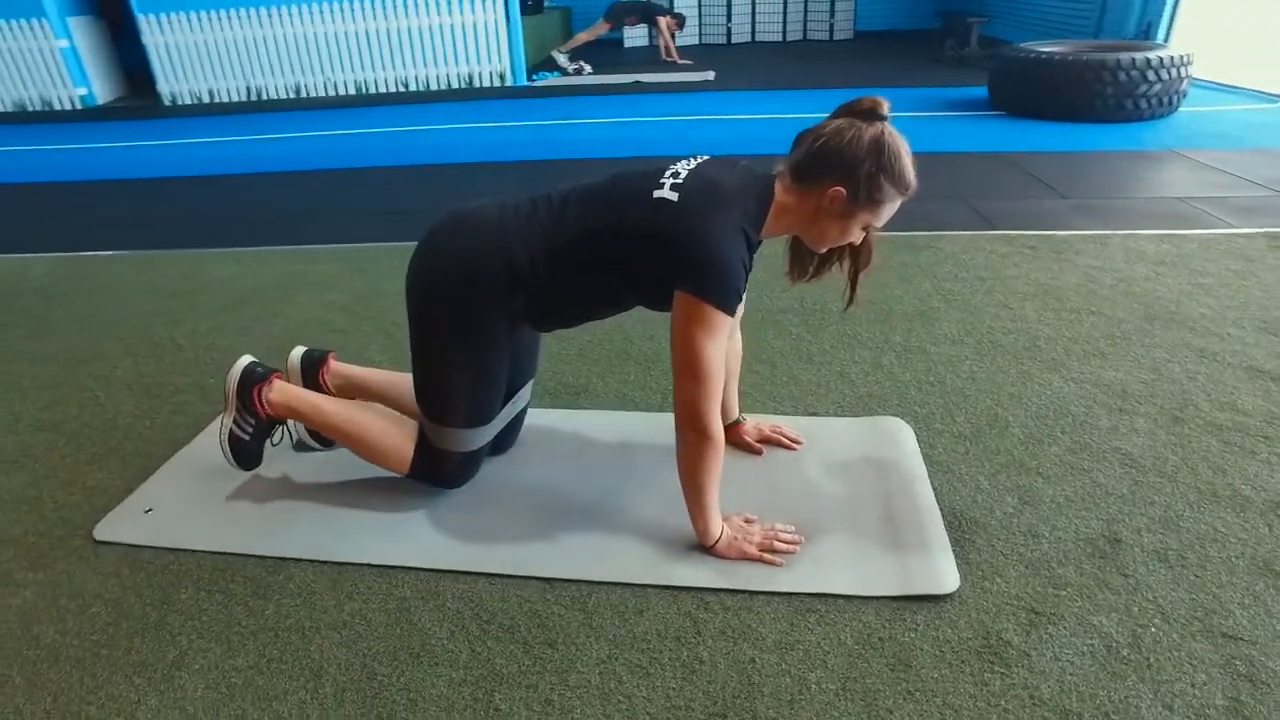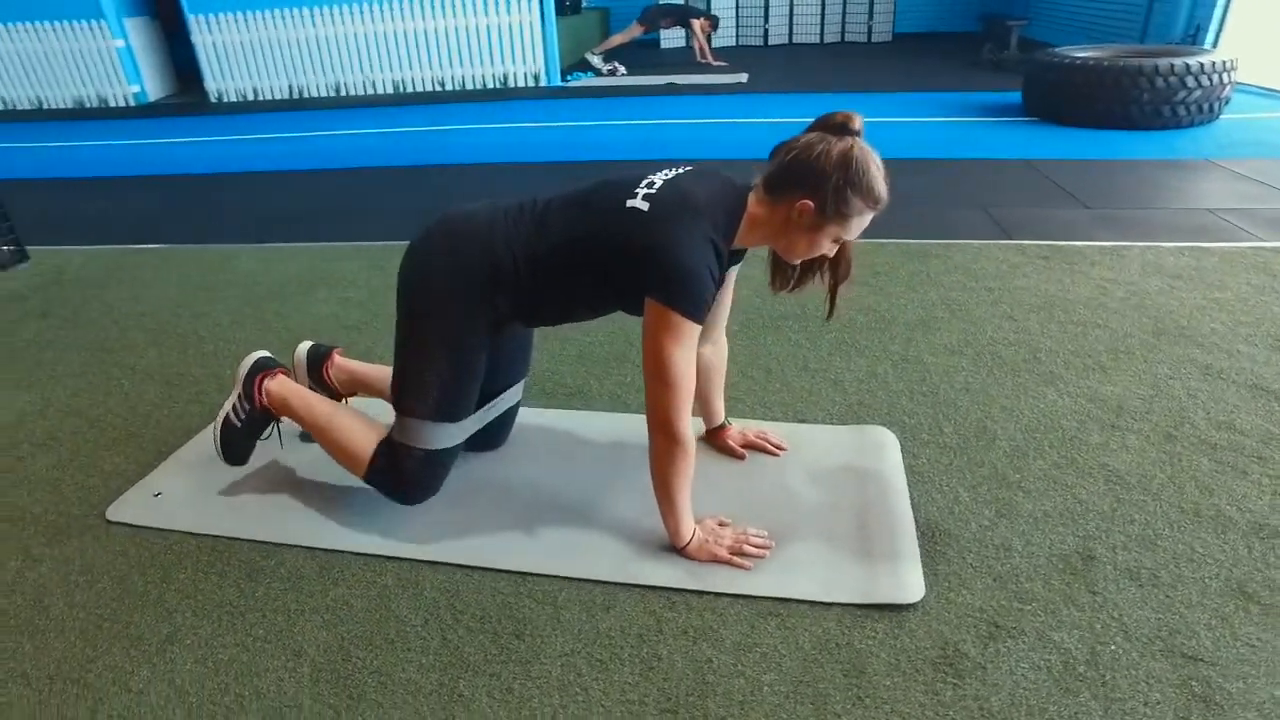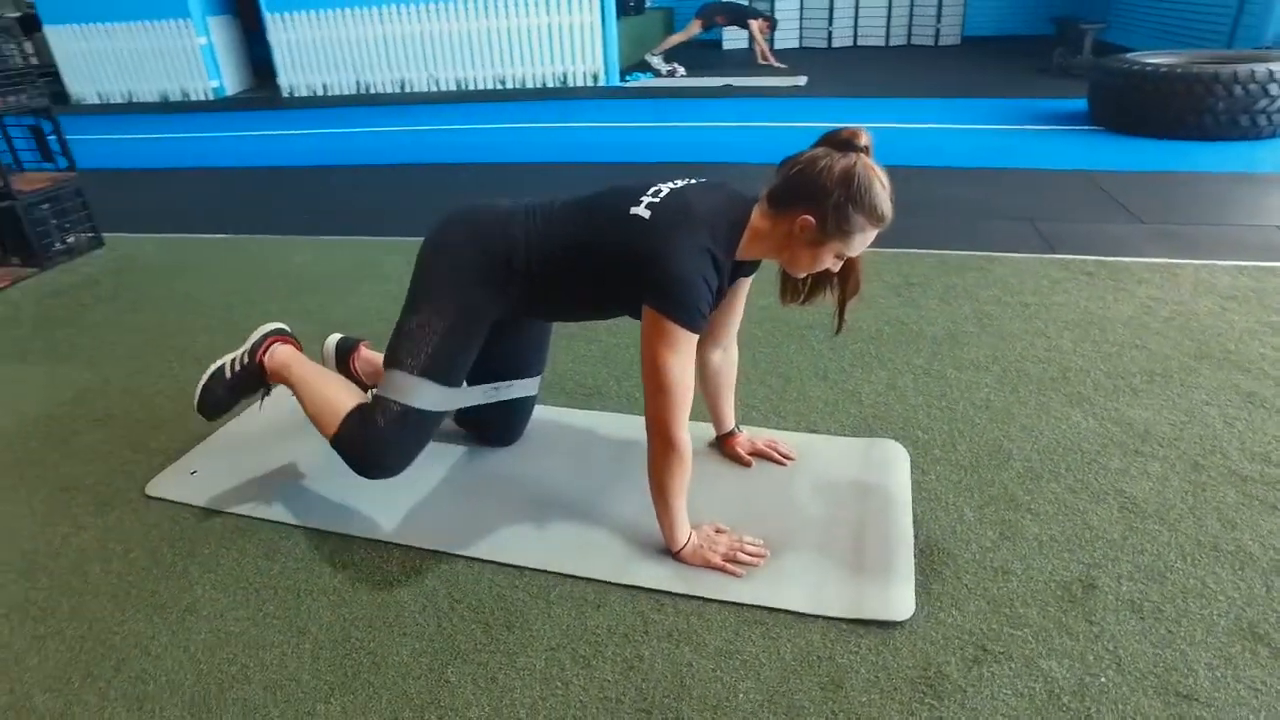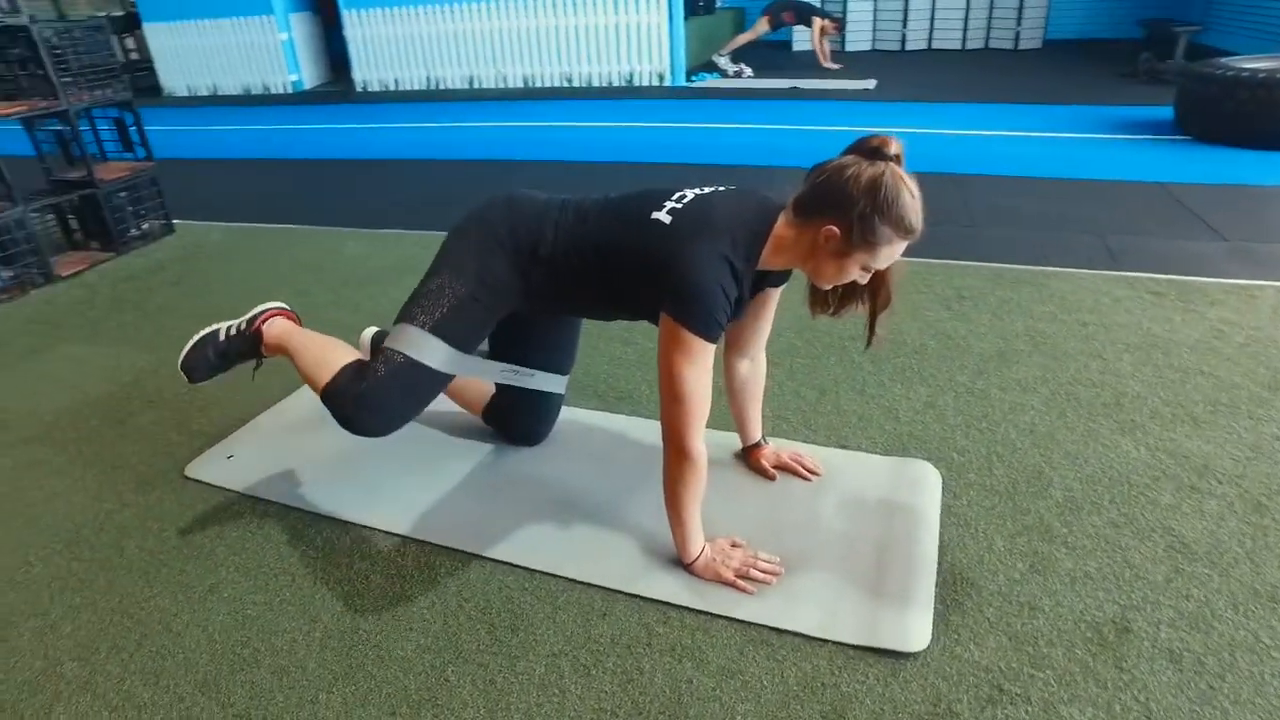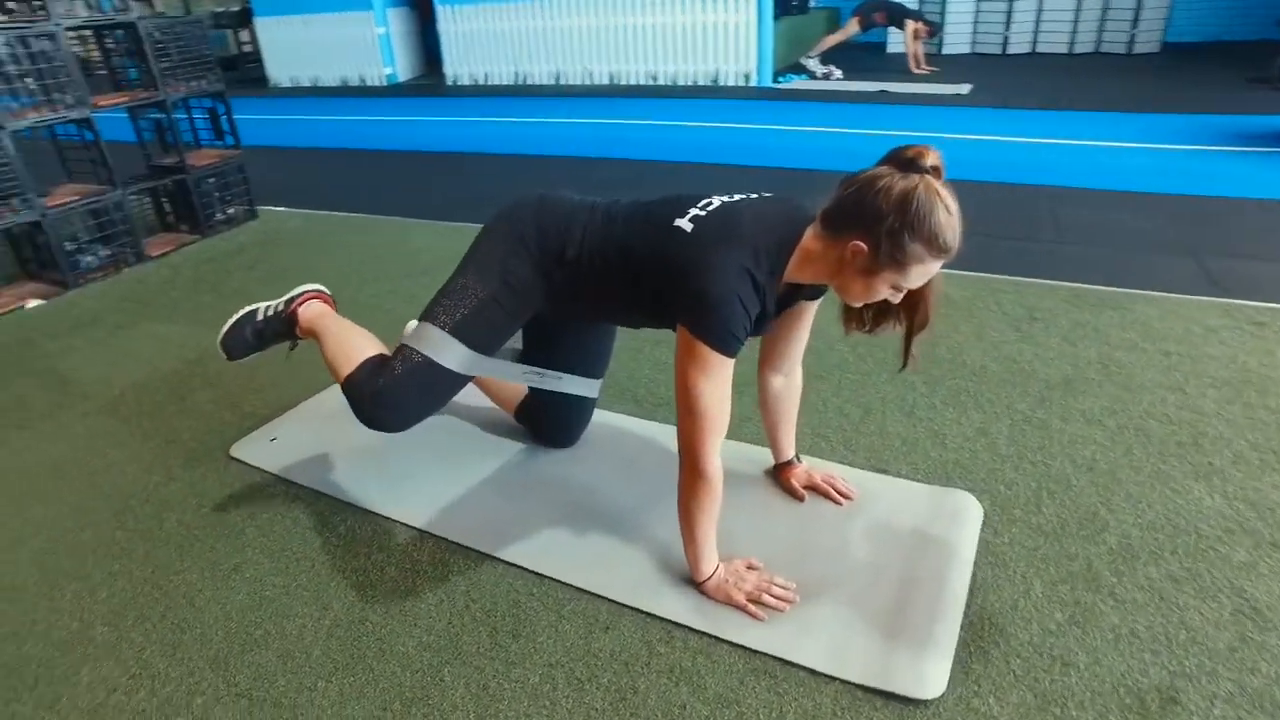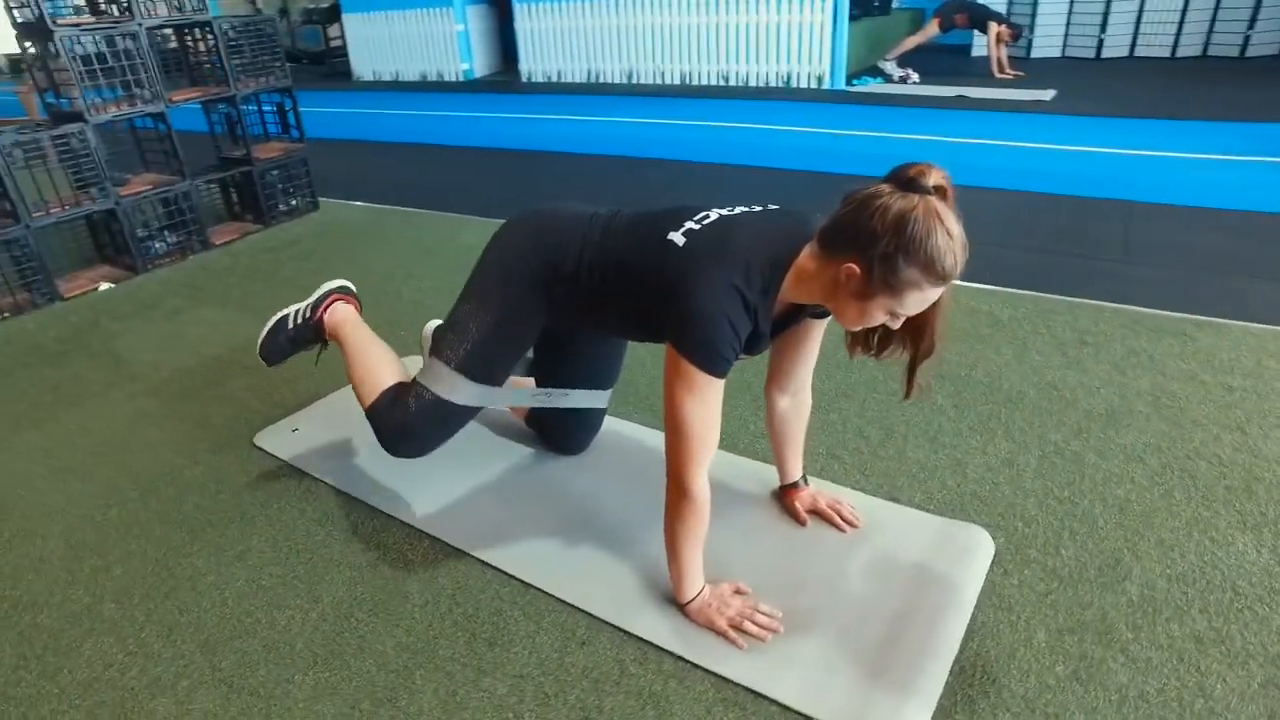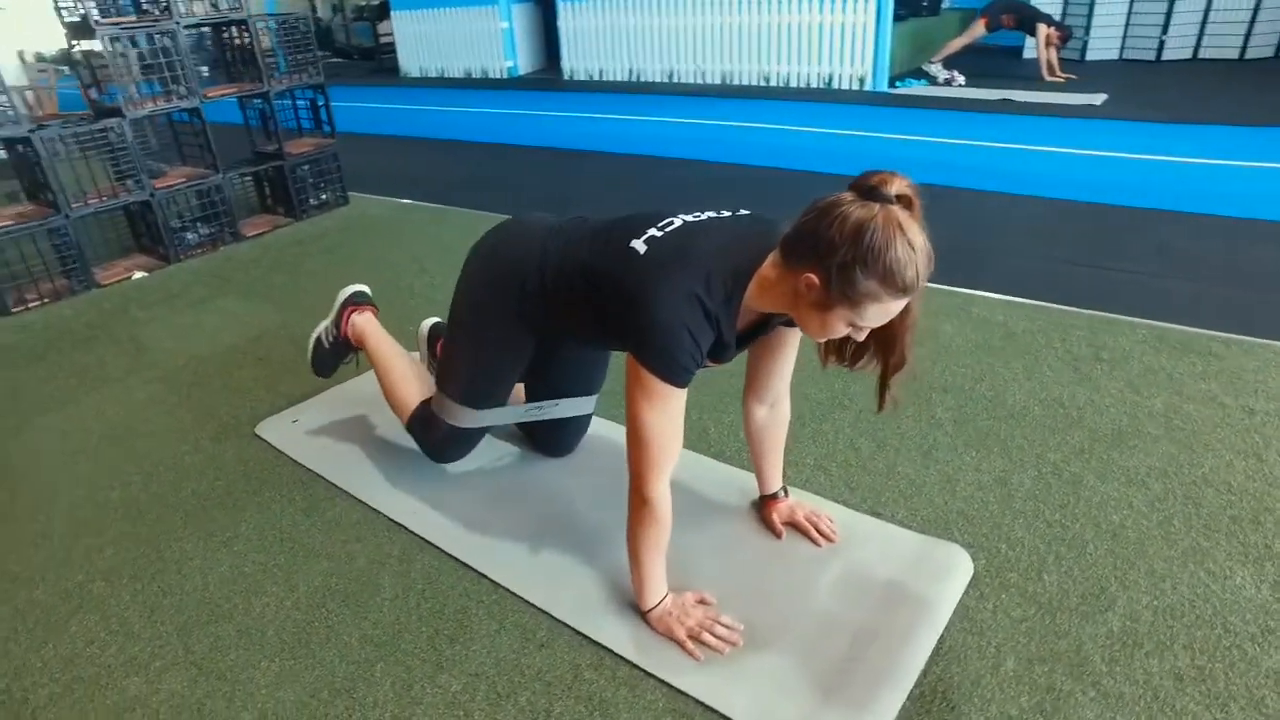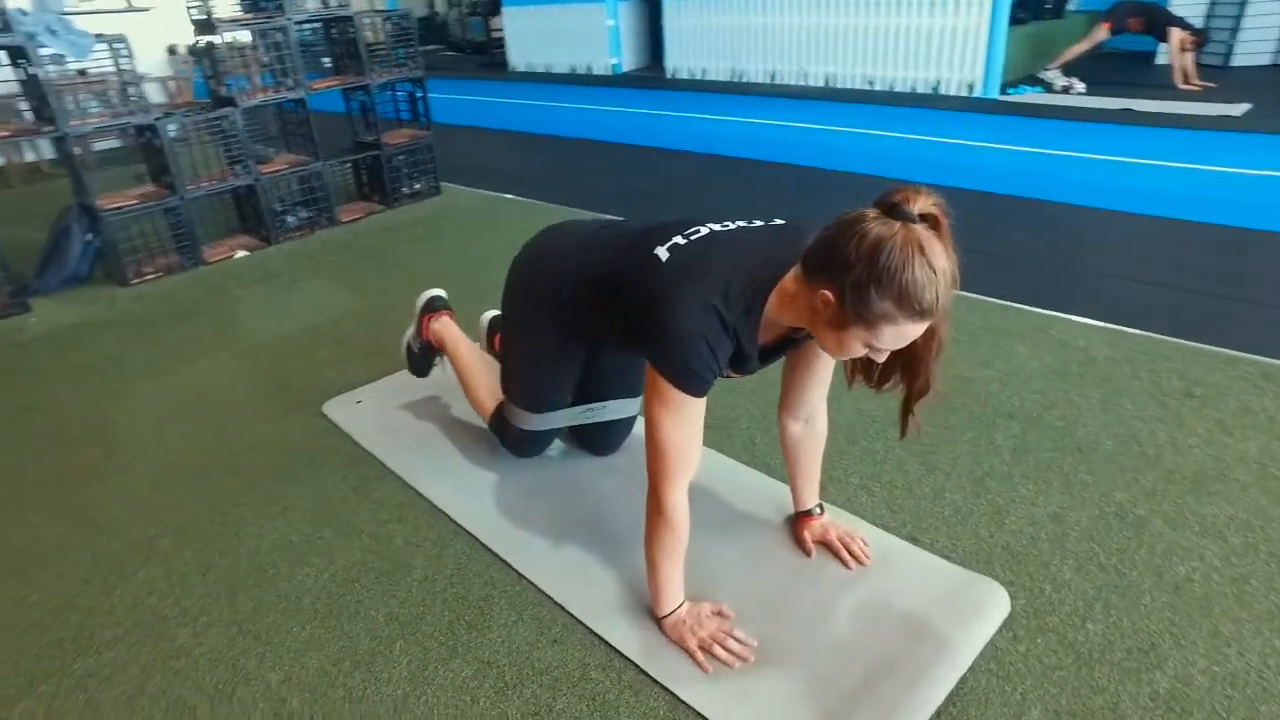
dt=0.3s
person 1, frame 1
left shoulder: (748, 192)
right shoulder: (717, 238)
left elbow: (724, 330)
right elbow: (695, 419)
left wrist: (735, 421)
right wrist: (712, 532)
left hip: (499, 263)
right hip: (468, 277)
left knee: (496, 433)
right knee: (449, 463)
left ankle: (325, 374)
right ankle: (273, 395)
person 1, frame 2
left shoulder: (731, 208)
right shoulder: (685, 247)
left elbow: (708, 337)
right elbow: (668, 424)
left wrist: (719, 424)
right wrist: (685, 534)
left hip: (500, 276)
right hip: (458, 273)
left knee: (486, 433)
right knee: (409, 476)
left ankle: (328, 368)
right ankle: (273, 388)
person 1, frame 3
left shoulder: (742, 225)
right shoulder: (687, 257)
left elbow: (718, 346)
right elbow: (667, 428)
left wrist: (729, 432)
right wrist: (681, 539)
left hip: (517, 275)
right hip: (475, 264)
left knee: (500, 429)
right knee: (381, 448)
left ankle: (356, 359)
right ankle: (276, 357)
person 1, frame 4
left shoulder: (772, 237)
right shoulder: (708, 266)
left elbow: (745, 355)
right elbow: (683, 438)
left wrist: (755, 442)
right wrist: (693, 551)
left hip: (546, 272)
right hip: (502, 251)
left knee: (525, 426)
right knee: (371, 405)
left ankle: (398, 346)
right ankle: (271, 330)
person 1, frame 5
left shoulder: (808, 248)
right shoulder: (728, 279)
left elbow: (781, 370)
right elbow: (700, 454)
left wrist: (787, 460)
right wrist: (706, 571)
left hip: (580, 275)
right hip: (533, 253)
left knee: (557, 430)
right knee: (389, 400)
left ankle: (451, 356)
right ankle: (309, 314)
person 1, frame 6
left shoulder: (812, 262)
right shoulder: (718, 298)
left elbow: (788, 390)
right elbow: (688, 474)
left wrist: (792, 483)
right wrist: (692, 594)
left hip: (588, 284)
right hip: (531, 269)
left knee: (566, 438)
right knee: (411, 428)
left ankle: (458, 347)
right ankle: (335, 314)
person 1, frame 7
left shoulder: (787, 268)
right shoulder: (678, 307)
left elbow: (767, 400)
right elbow: (650, 482)
left wrist: (773, 494)
right wrist: (654, 602)
left hip: (572, 285)
right hip: (511, 278)
left knee: (554, 441)
right knee: (445, 438)
left ankle: (448, 345)
right ankle: (358, 321)
person 1, frame 8
left shoulder: (821, 275)
right shoulder: (699, 317)
left elbow: (802, 415)
right elbow: (669, 488)
left wrist: (808, 512)
right wrist: (672, 609)
left hip: (611, 288)
right hip: (551, 285)
left knee: (599, 440)
right knee: (525, 436)
left ankle: (505, 339)
right ankle: (438, 324)
